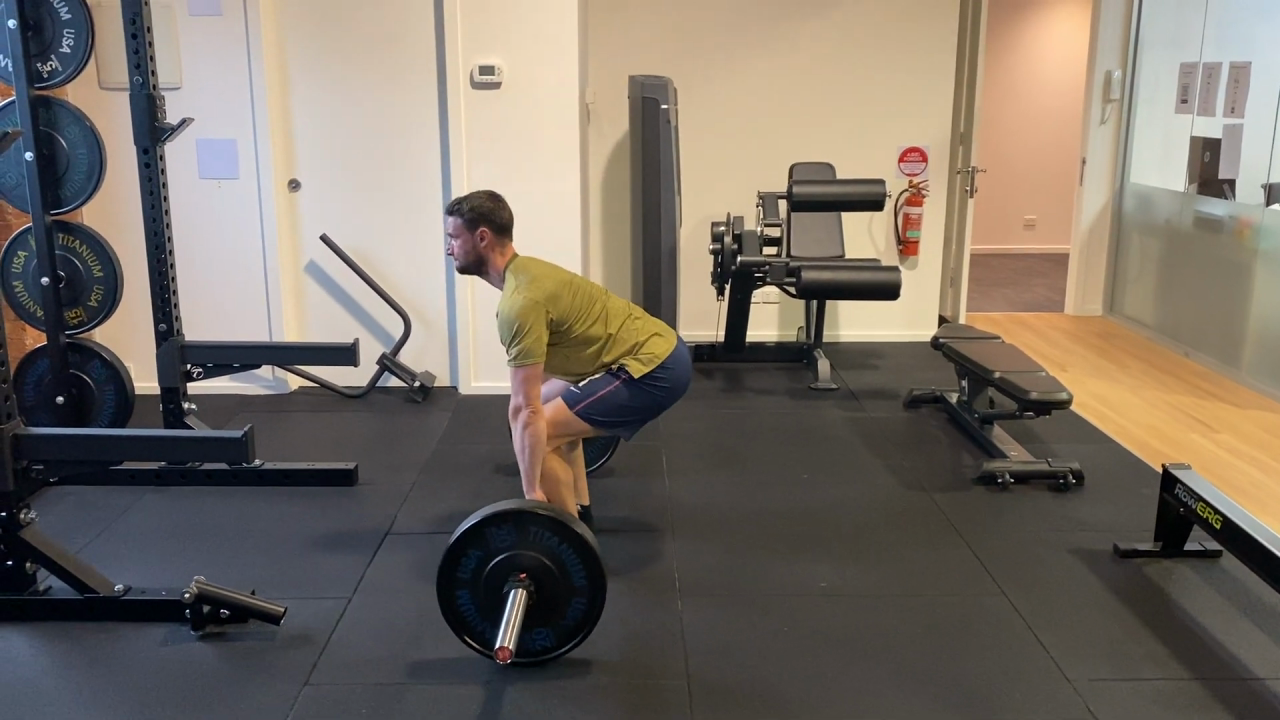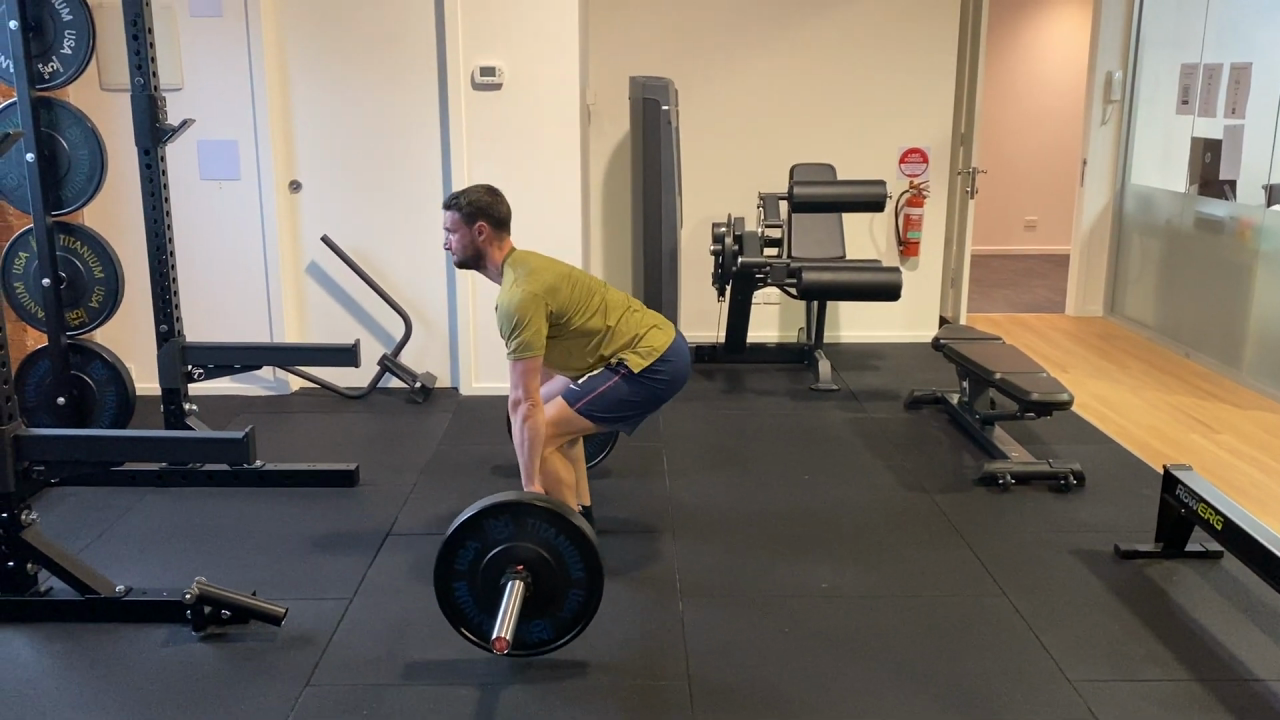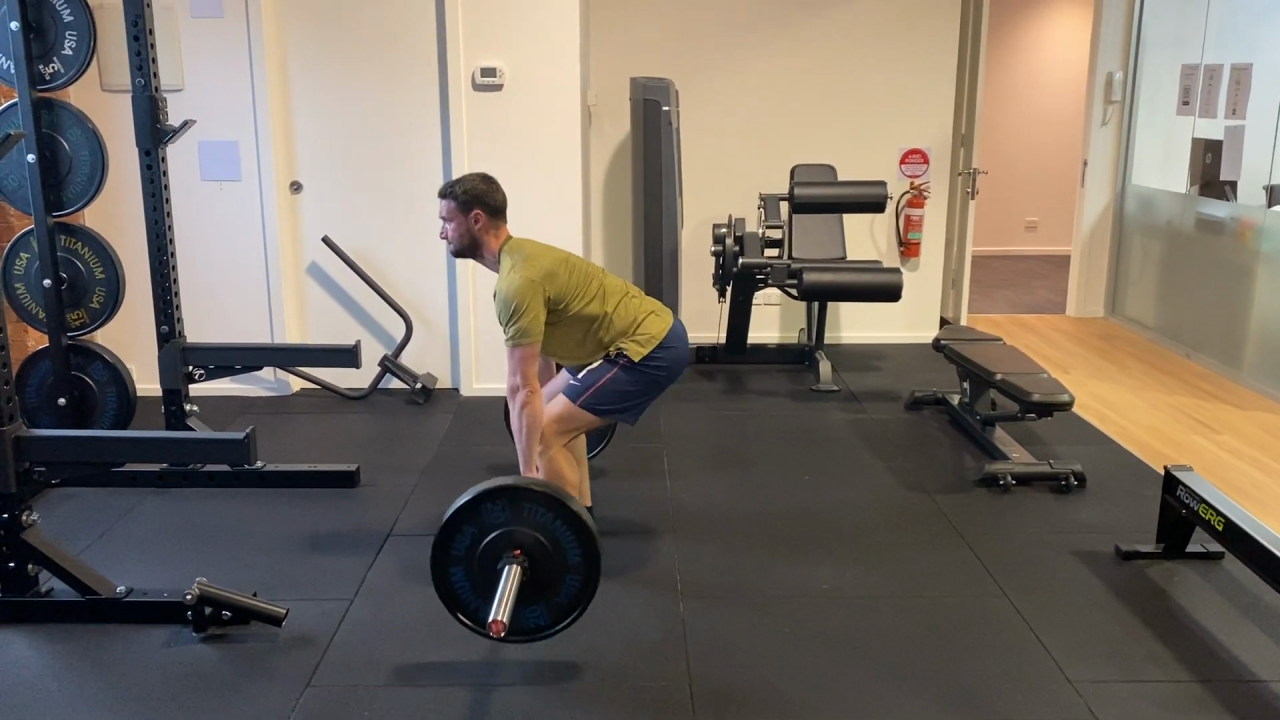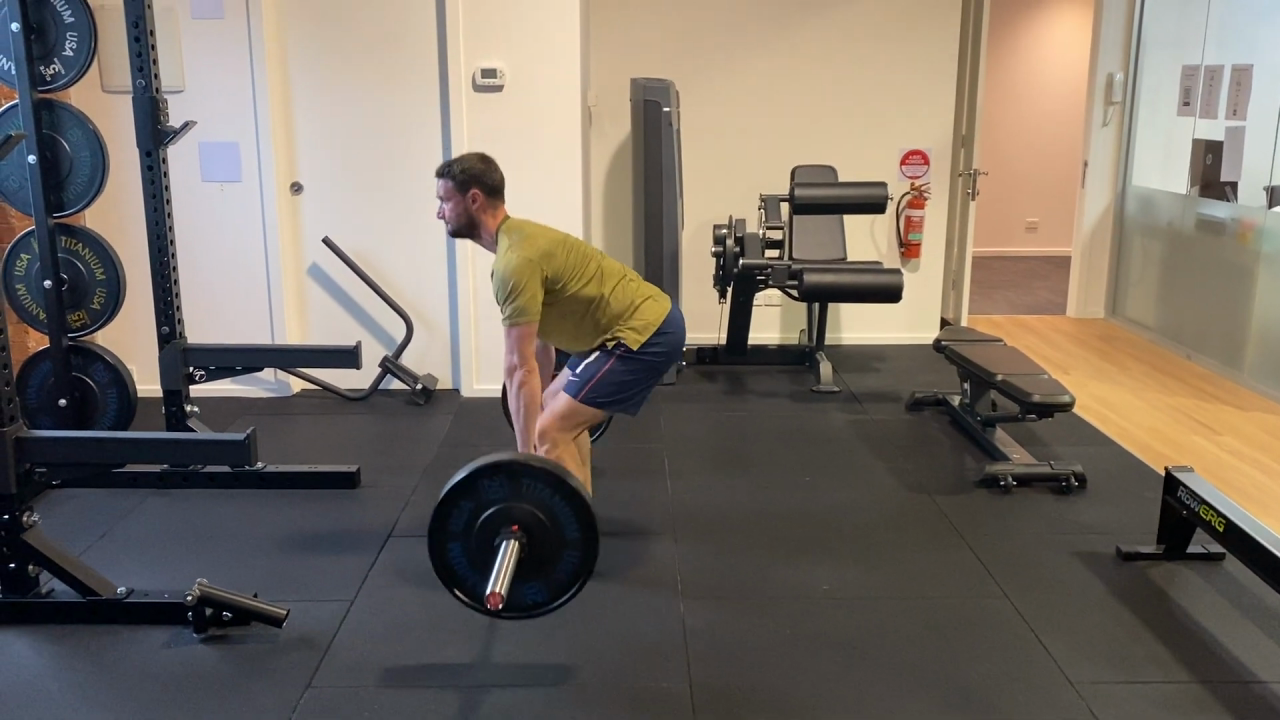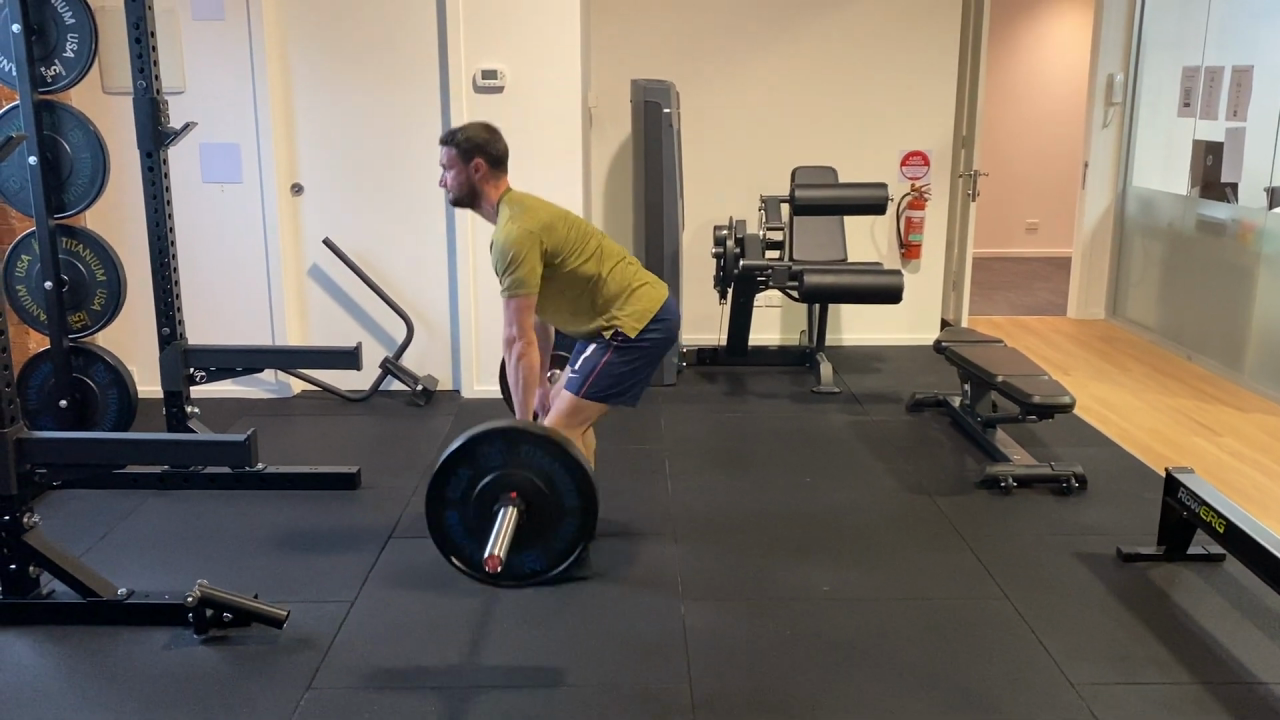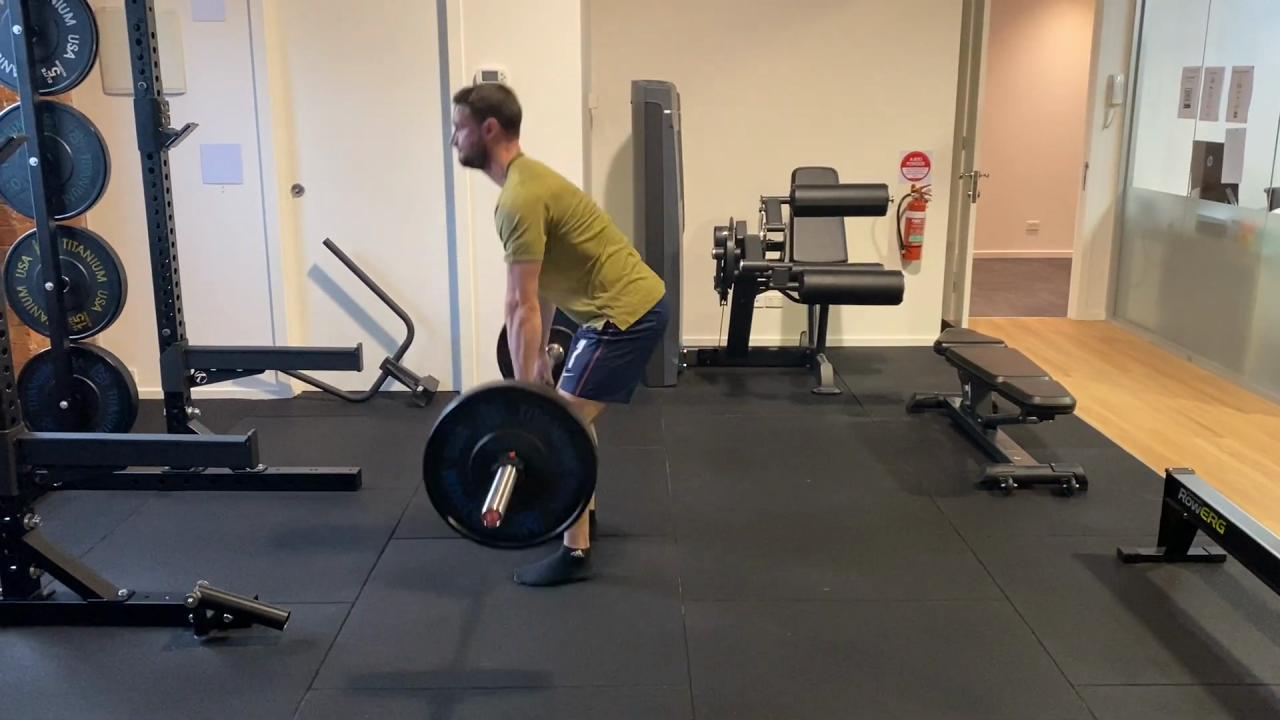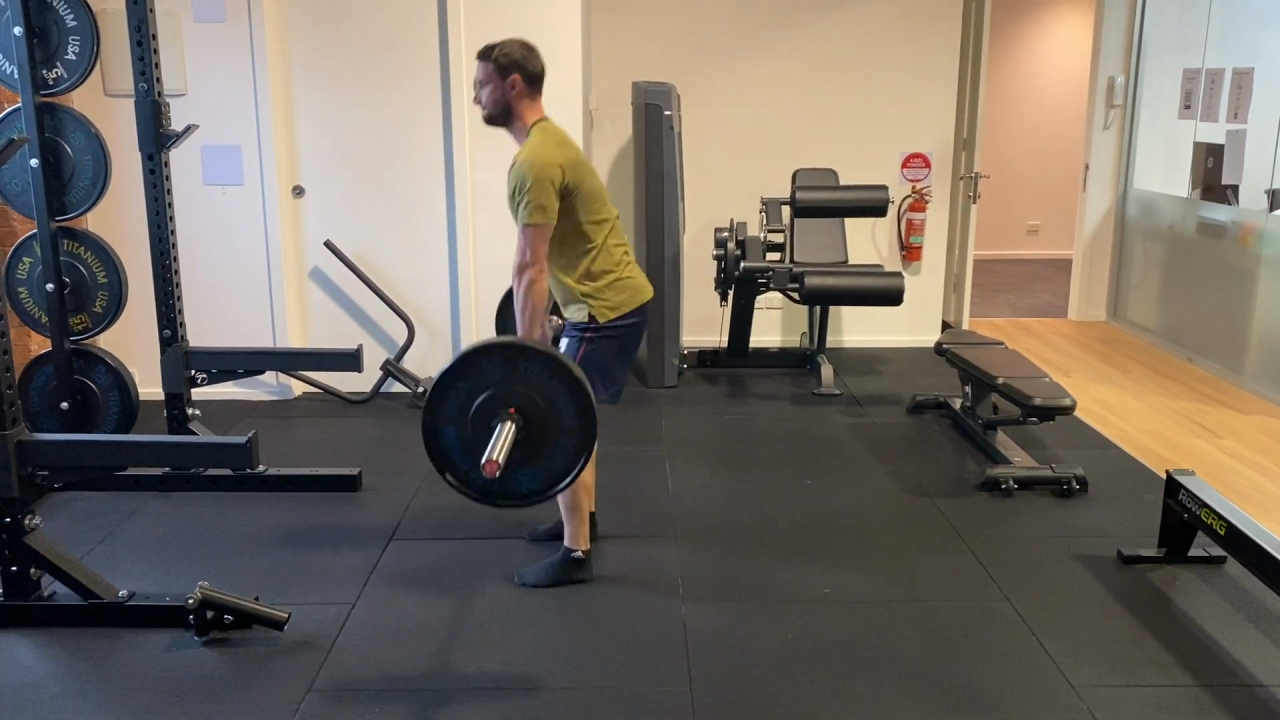
dt=0.1s
person 1, frame 1
left shoulder: (520, 303)
right shoulder: (526, 274)
left elbow: (524, 410)
right elbow: (544, 363)
left wrist: (531, 494)
left hip: (653, 369)
right hip: (657, 352)
left knee: (541, 431)
right knee: (553, 412)
right ankle: (578, 511)
person 1, frame 2
left shoulder: (519, 297)
right shoulder: (525, 269)
left elbow: (524, 403)
right elbow: (545, 361)
left wrist: (531, 488)
right wrist: (546, 406)
left hip: (649, 361)
right hip: (654, 346)
left knee: (543, 433)
right knee: (554, 412)
right ankle: (579, 512)
person 1, frame 3
left shoulder: (517, 284)
right shoulder: (522, 257)
left elbow: (521, 389)
right elbow: (542, 351)
left wrist: (528, 475)
right wrist: (546, 403)
left hip: (648, 349)
right hip: (653, 335)
left knee: (546, 432)
right knee: (553, 410)
person 1, frame 4
left shoulder: (514, 263)
right shoulder: (522, 239)
left elbow: (520, 369)
right elbow: (540, 337)
left wrist: (526, 457)
right wrist: (548, 400)
left hip: (640, 333)
right hip: (648, 321)
left knee: (552, 429)
right knee: (560, 409)
person 1, frame 5
left shoulder: (514, 234)
right shoulder: (523, 212)
left elbow: (519, 341)
right elbow: (539, 312)
right wrist: (542, 381)
left hip: (637, 319)
right hip: (645, 307)
left knee: (559, 429)
right knee: (567, 412)
person 1, frame 6
left shoulder: (518, 200)
right shoulder: (532, 180)
left elbow: (521, 307)
right elbow: (538, 290)
right wrist: (541, 352)
left hip: (628, 313)
right hip: (633, 303)
right knee: (571, 418)
left ankle: (574, 554)
right ankle: (583, 517)
person 1, frame 7
left shoulder: (534, 161)
right shoulder: (546, 142)
left elbow: (530, 268)
right wrist: (539, 327)
left hip: (604, 307)
right hip: (604, 300)
left ankle: (575, 555)
right ankle: (578, 516)
